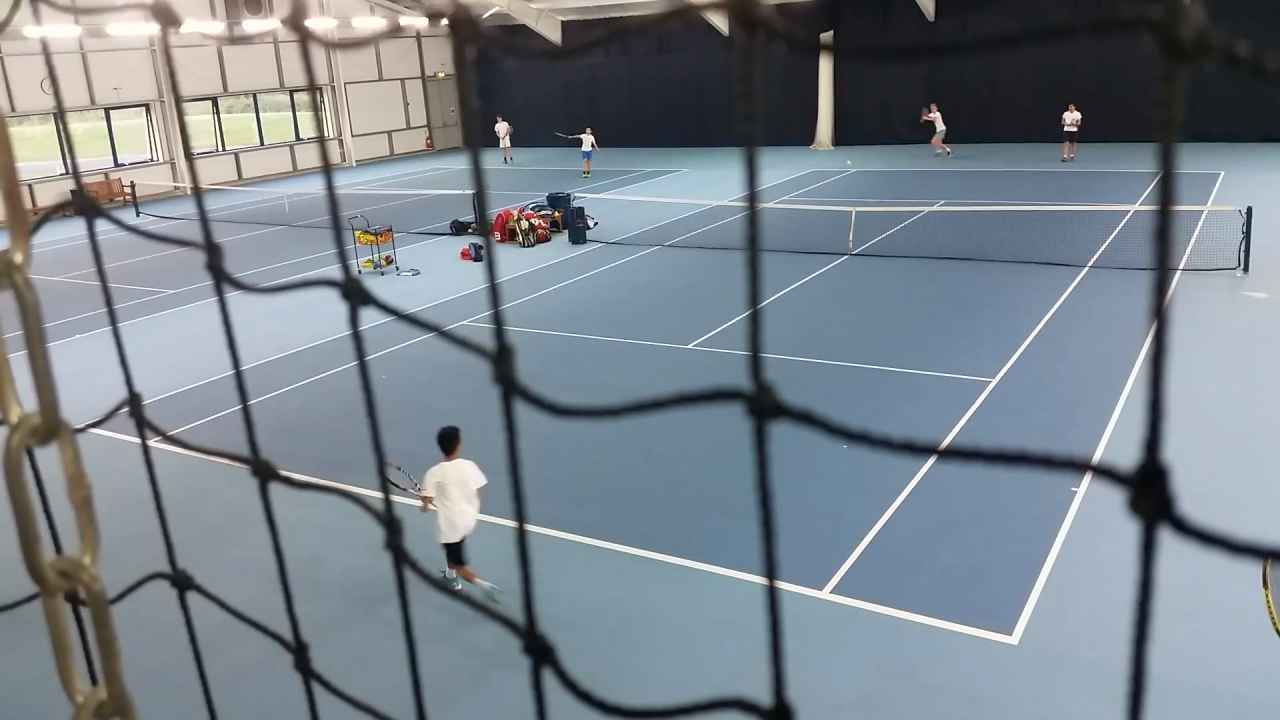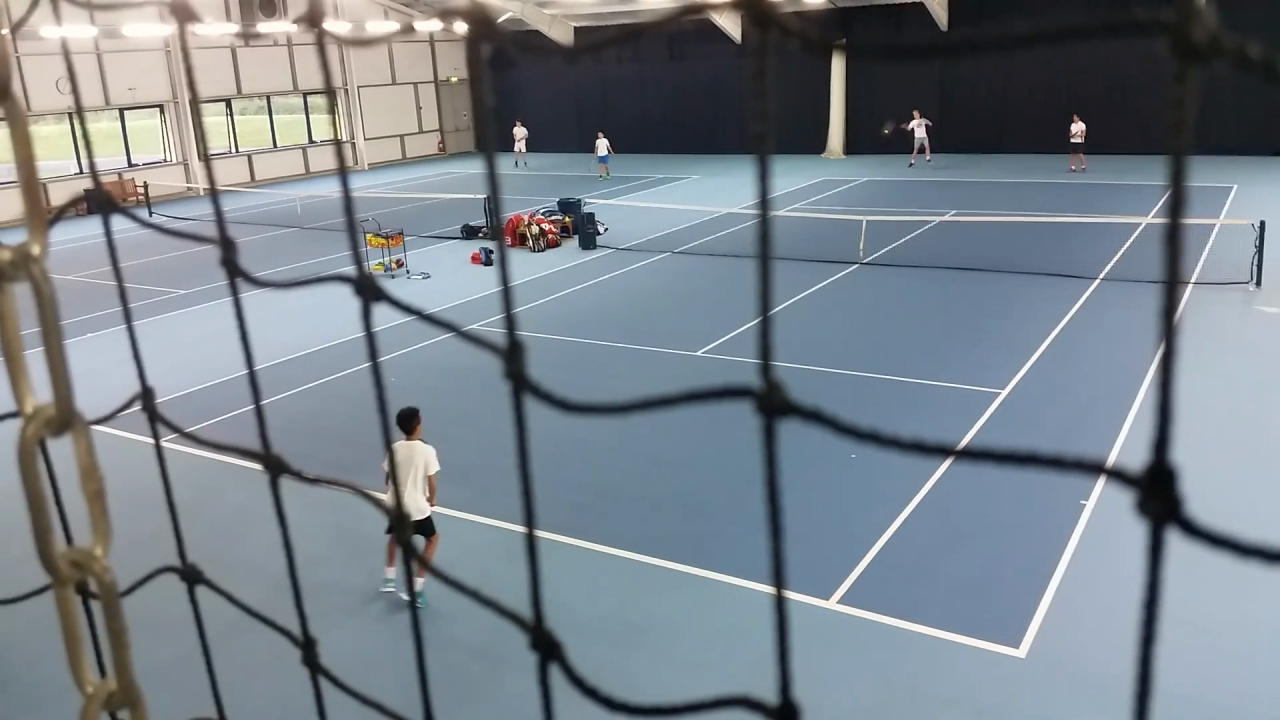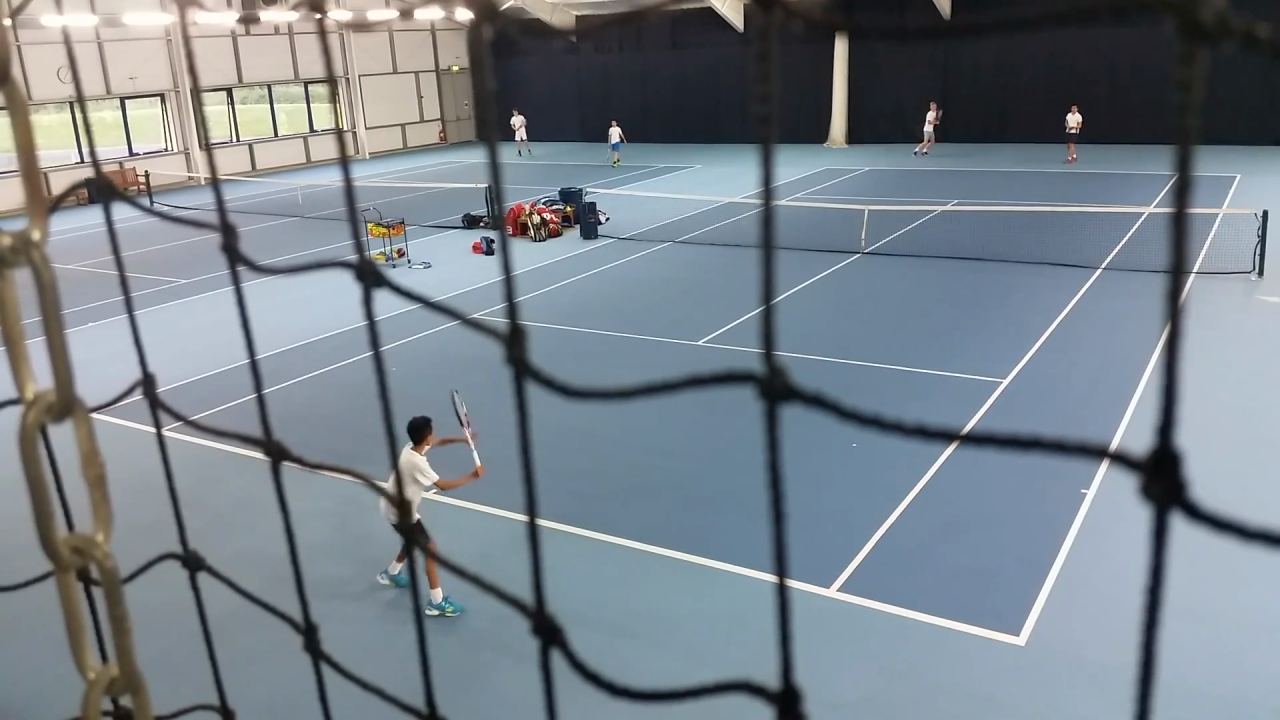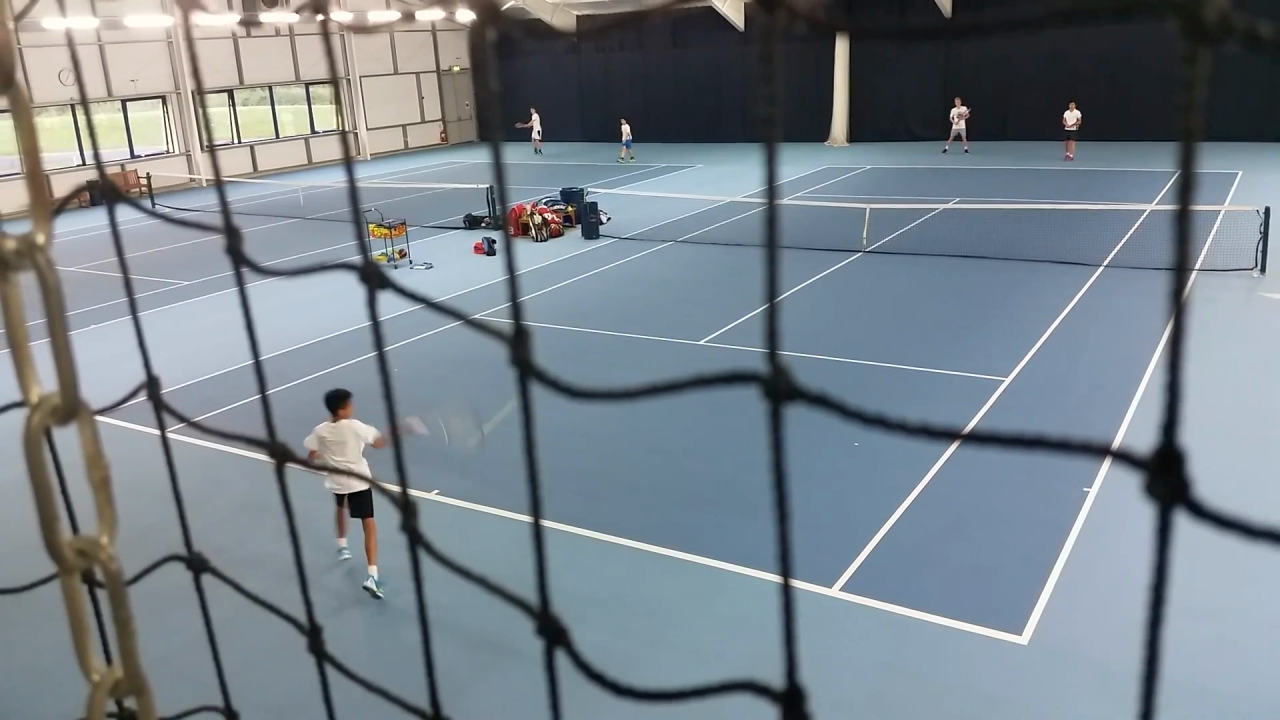
dt=0.7s
person 1, frame 1
left shoulder: (434, 473)
right shoulder: (469, 466)
left elbow: (425, 506)
right elbow: (477, 496)
left hip: (450, 526)
right hip: (469, 520)
left knee: (459, 567)
left ankle: (485, 586)
right ankle: (452, 578)
person 1, frame 2
left shoulder: (394, 449)
right shoulder: (427, 451)
left elbow: (388, 478)
right elbow: (431, 483)
right wrist: (432, 499)
left hip: (395, 505)
right hip: (417, 507)
left knee: (394, 537)
right knee: (432, 539)
left ankle: (390, 579)
right ankle: (415, 588)
person 1, frame 3
left shoulder: (411, 449)
right shoulder: (418, 464)
left elbow: (437, 442)
right elbow: (442, 486)
left wrist: (462, 439)
right wrist: (472, 476)
left hip: (391, 505)
right hip: (399, 511)
left knee: (415, 537)
right knee: (430, 548)
left ankle: (392, 573)
right ankle: (437, 602)
person 1, frame 4
left shoulder: (319, 431)
right shoulder: (355, 425)
left elbow: (311, 459)
right elbow: (378, 443)
left hip: (336, 482)
right hip: (359, 482)
left knee: (340, 507)
right knee: (369, 525)
left ankle: (342, 546)
right ankle: (371, 577)
